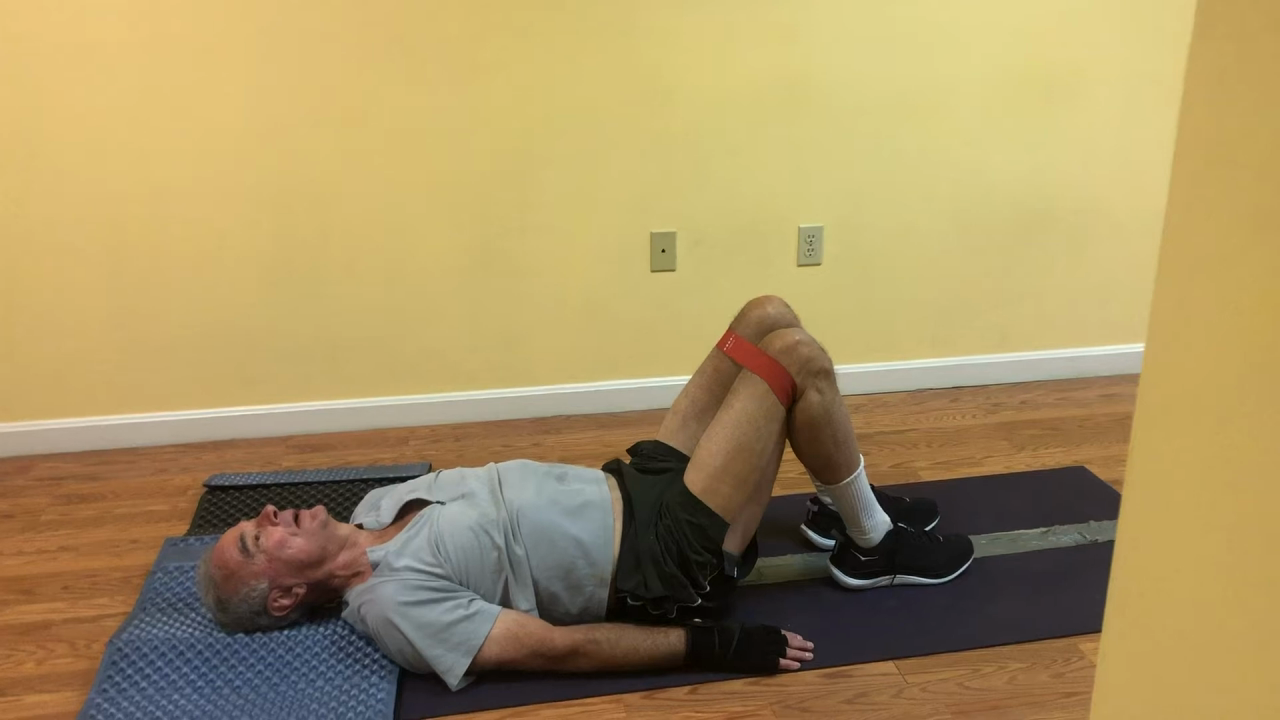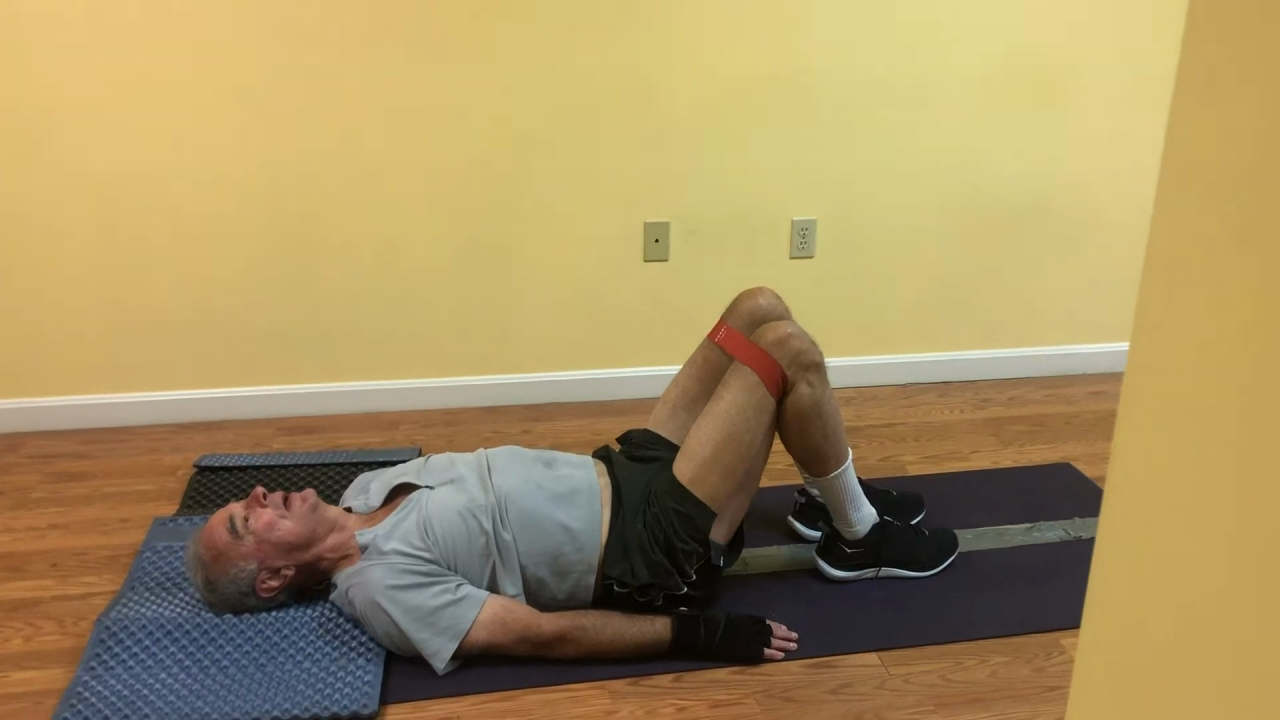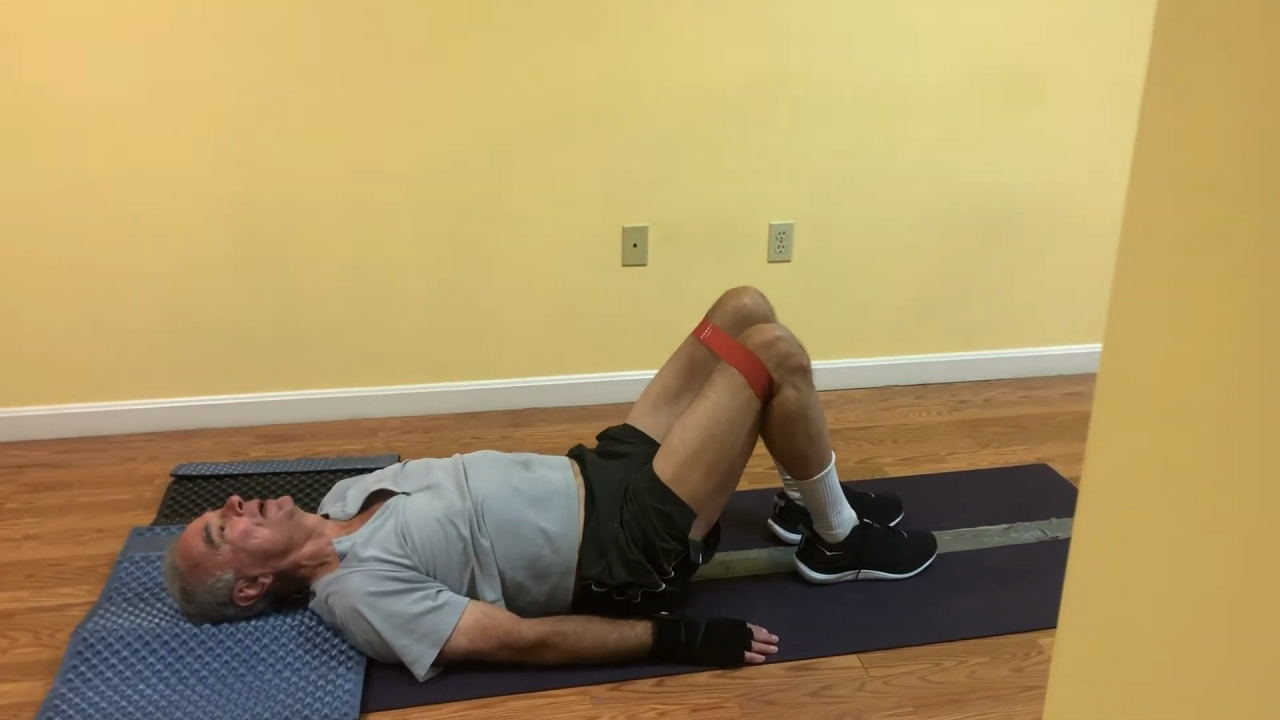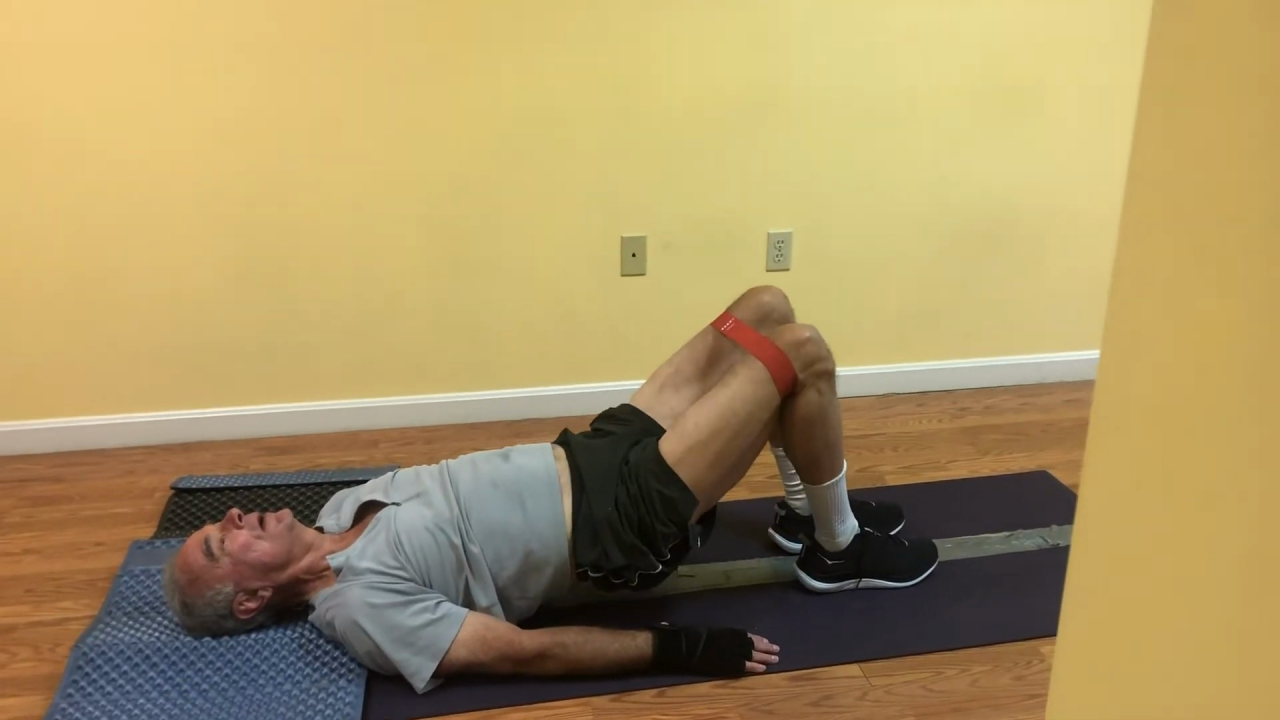
dt=1s
person 1, frame 1
left shoulder: (377, 510)
right shoulder: (393, 604)
right elbow: (555, 647)
right wrist: (715, 644)
left hip: (634, 486)
right hip: (667, 558)
left knee: (768, 316)
right knee: (797, 355)
left ankle: (844, 506)
right ankle: (872, 544)
person 1, frame 2
left shoulder: (367, 492)
right shoulder: (380, 586)
right elbow: (543, 633)
right wrist: (703, 635)
left hip: (625, 471)
right hip: (655, 547)
left knee: (759, 307)
right knee: (789, 350)
left ankle: (831, 498)
right ankle: (859, 538)
person 1, frame 3
left shoulder: (345, 499)
right shoulder: (359, 594)
right elbow: (524, 640)
right wrist: (680, 640)
left hip: (599, 473)
right hip: (632, 543)
left knee: (746, 308)
right knee: (775, 351)
left ankle: (809, 501)
right ankle: (840, 540)
person 1, frame 4
left shoulder: (342, 512)
right shoulder: (359, 608)
right elbow: (523, 651)
right wrist: (678, 646)
left hip: (598, 452)
right hip: (624, 521)
left knee: (767, 308)
right knee: (802, 351)
left ankle: (807, 509)
right ankle: (840, 549)
